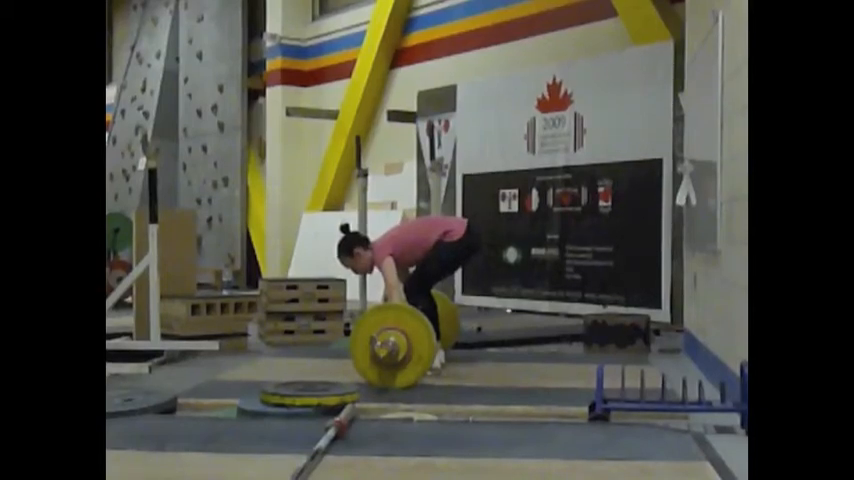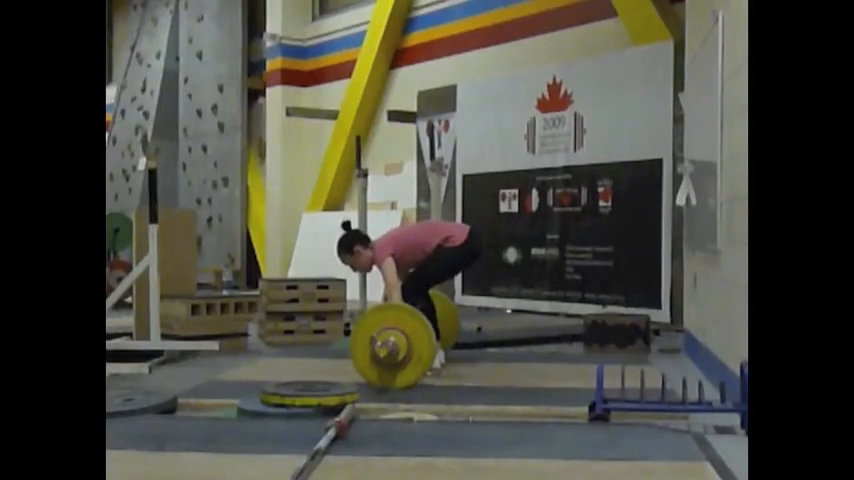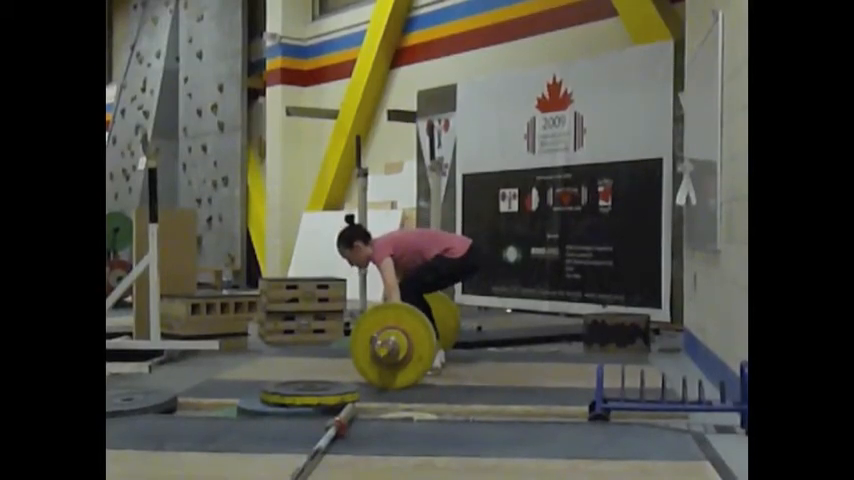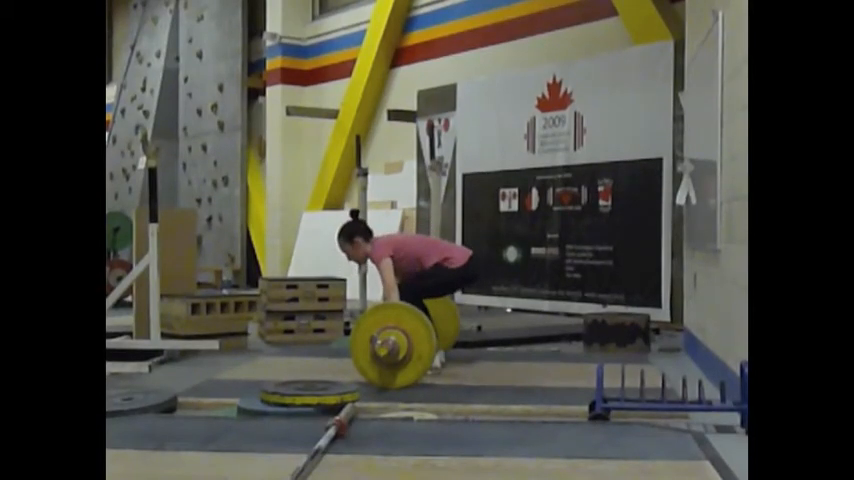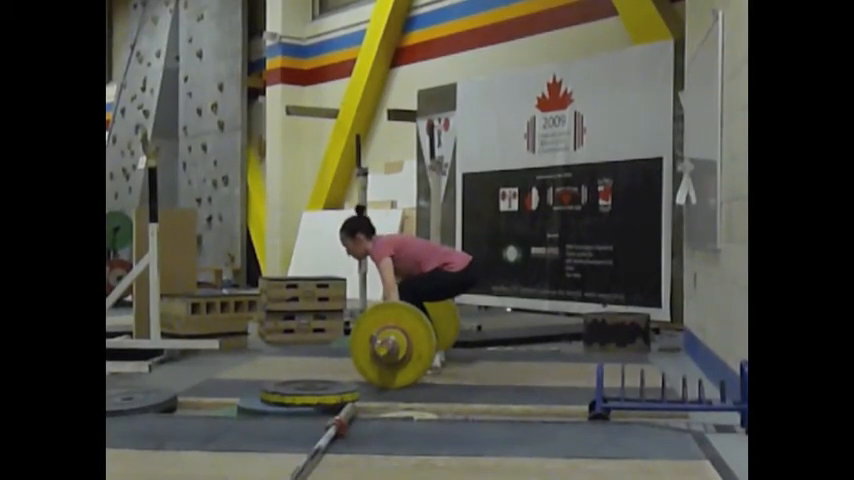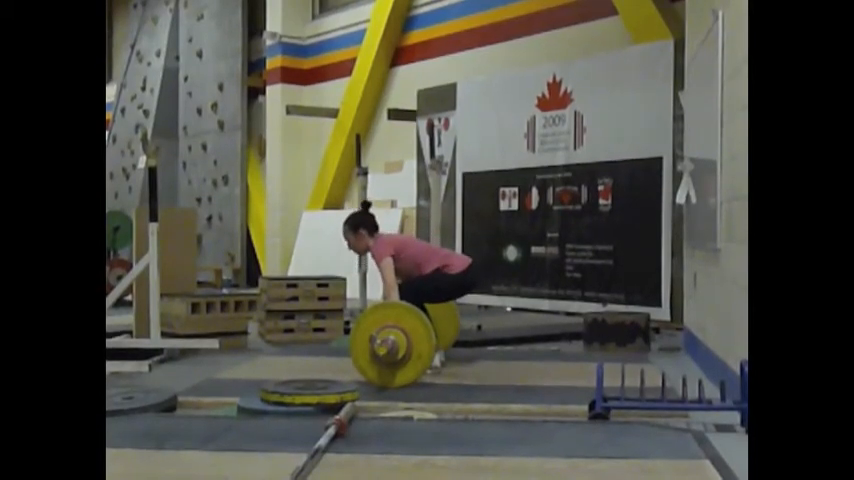
dt=0.2s
person 1, frame 1
left shoulder: (379, 251)
right shoulder: (388, 249)
left elbow: (393, 290)
right elbow: (402, 283)
left hip: (457, 238)
right hip: (463, 234)
left knee: (415, 289)
right knee: (419, 289)
person 1, frame 2
left shoulder: (380, 250)
right shoulder: (388, 247)
left elbow: (393, 290)
right elbow: (399, 285)
left hip: (459, 243)
right hip: (464, 239)
left knee: (412, 290)
right knee: (416, 290)
person 1, frame 3
left shoulder: (379, 249)
right shoulder: (387, 246)
left elbow: (392, 291)
right elbow: (398, 285)
left hip: (459, 256)
right hip: (463, 253)
left knee: (408, 291)
right knee: (410, 292)
person 1, frame 4
left shoulder: (378, 249)
right shoulder: (387, 244)
left elbow: (391, 291)
right elbow: (399, 284)
left hip: (458, 267)
right hip: (461, 264)
left knee: (405, 294)
right knee: (409, 294)
person 1, frame 5
left shoulder: (378, 247)
right shoulder: (387, 243)
left elbow: (391, 290)
right elbow: (400, 283)
left hip: (458, 271)
right hip: (461, 268)
left knee: (404, 295)
right knee: (408, 294)
person 1, frame 6
left shoulder: (380, 245)
right shoulder: (388, 241)
left elbow: (391, 289)
left hip: (457, 272)
right hip: (461, 269)
left knee: (403, 296)
right knee: (406, 293)
